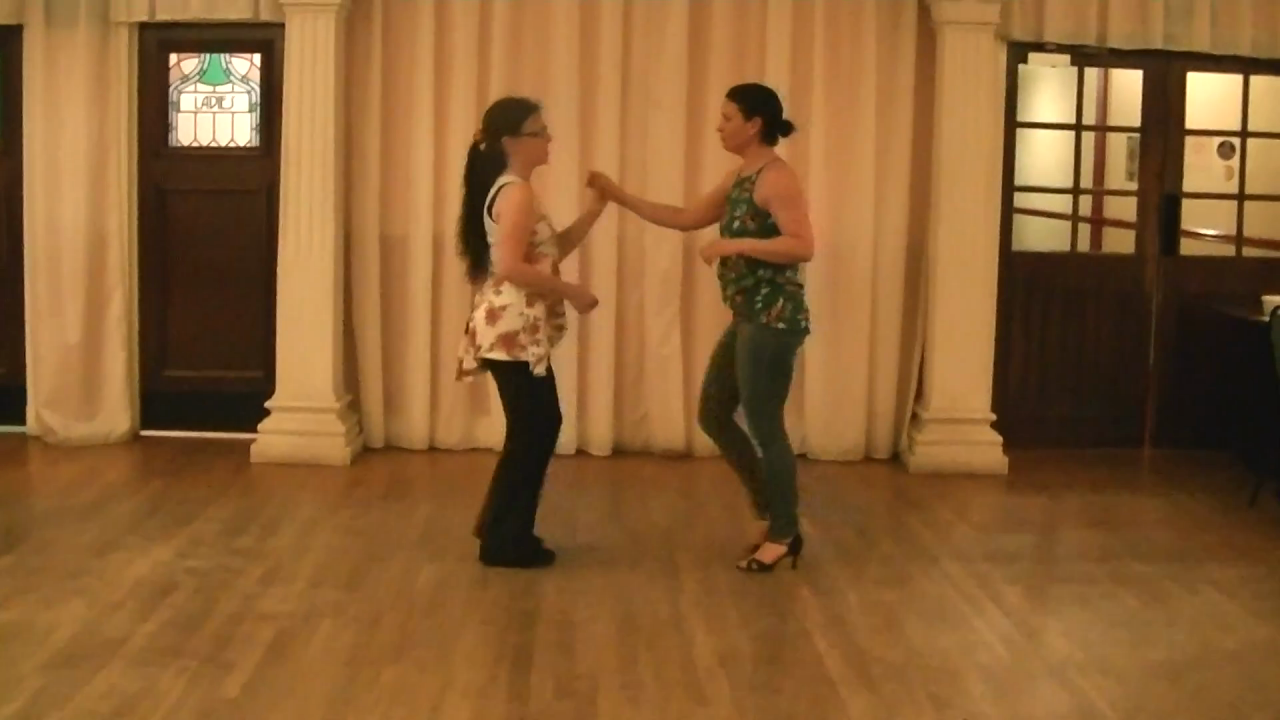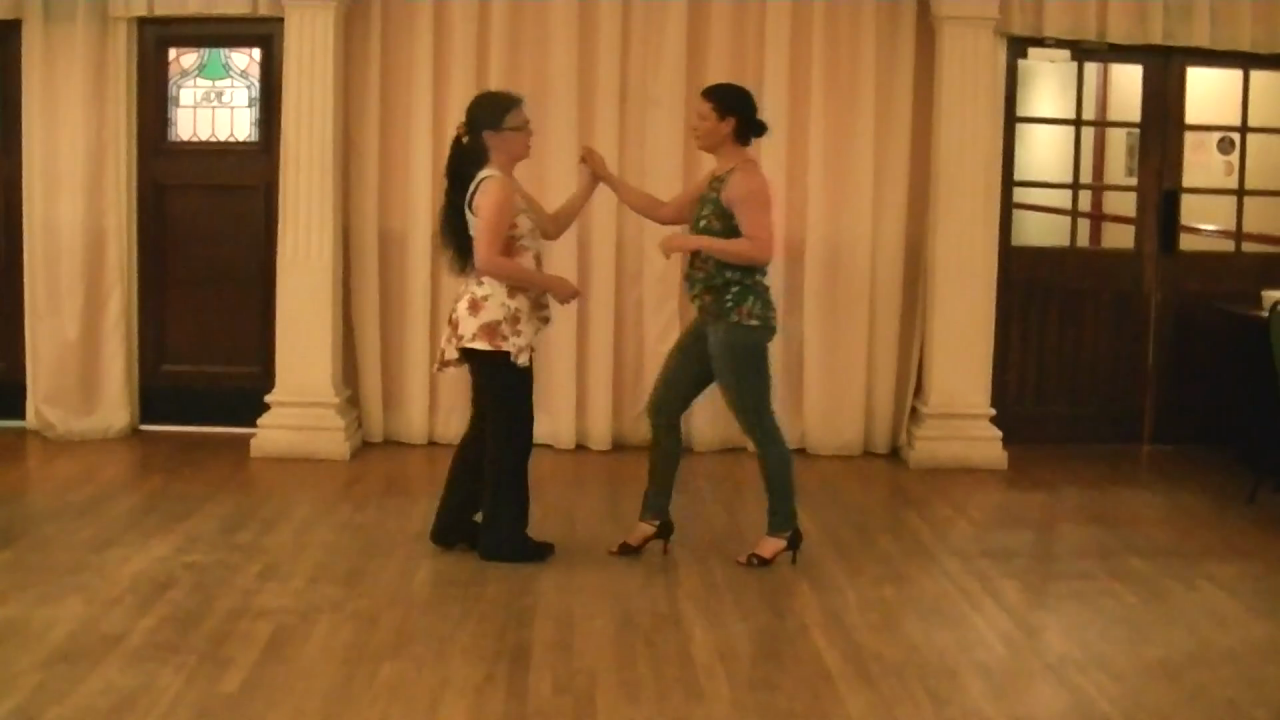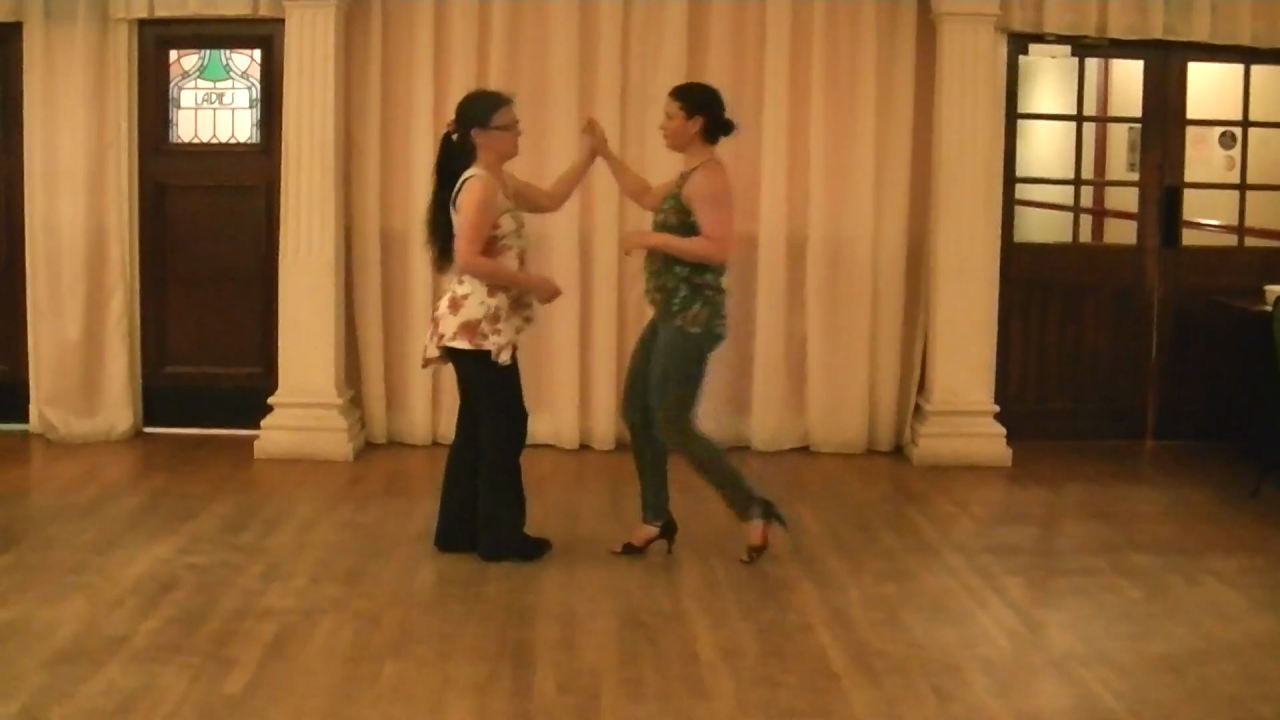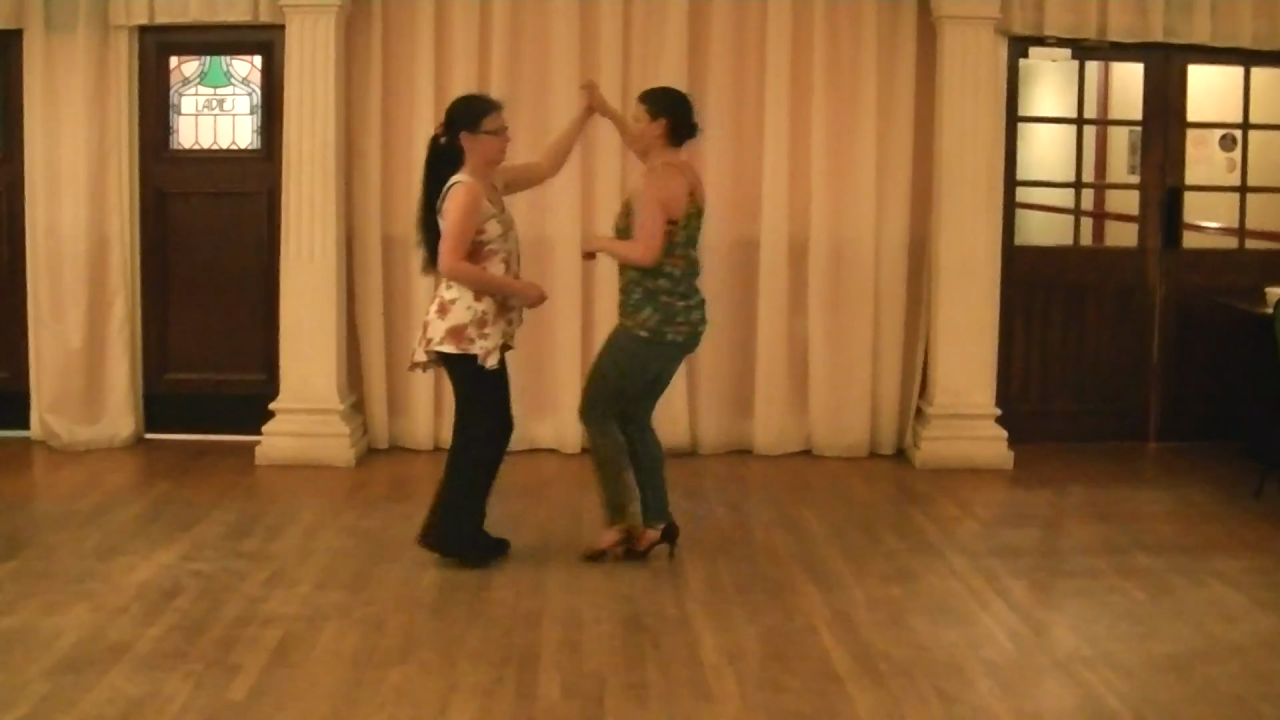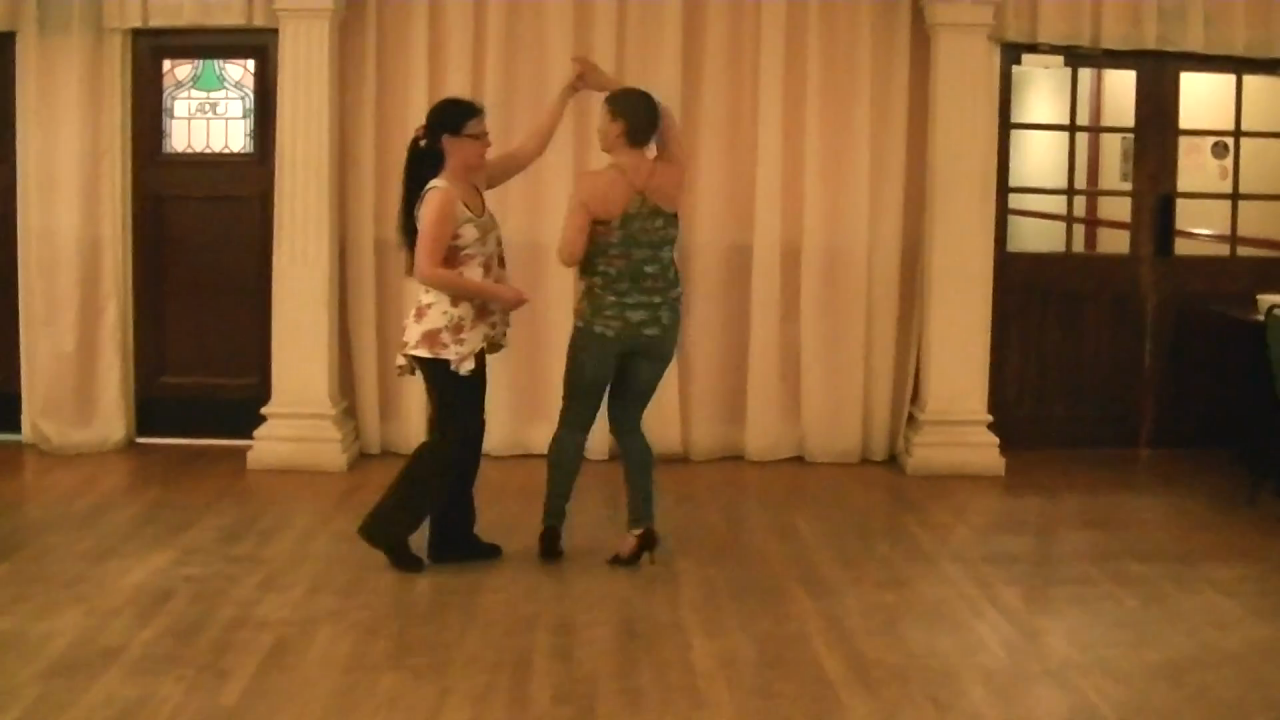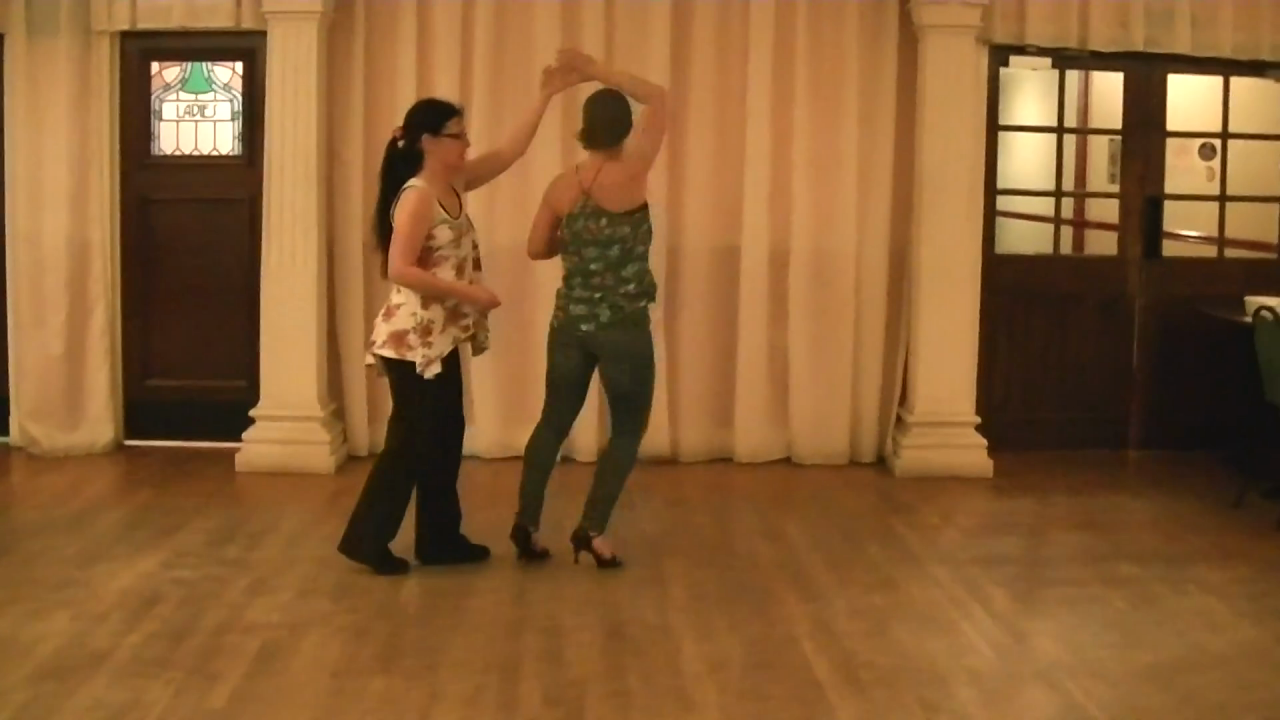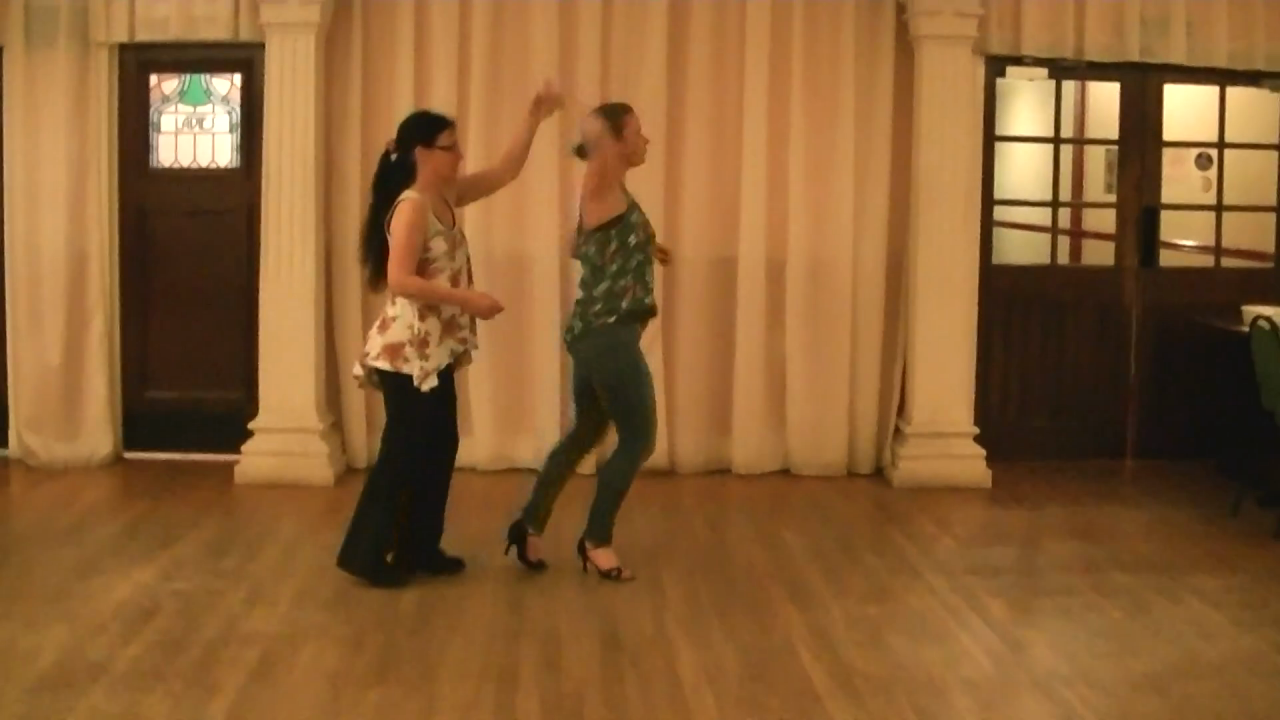
dt=0.2s
person 1, frame 1
left shoulder: (777, 177)
right shoulder: (740, 178)
left elbow: (803, 245)
right elbow: (685, 218)
left wrist: (735, 244)
right wrist: (620, 196)
left hip: (774, 318)
right hip: (751, 317)
left knee: (766, 424)
right knee: (712, 414)
left ankle: (784, 532)
right ankle: (773, 512)
person 1, frame 2
left shoulder: (746, 179)
right shoulder: (717, 178)
left elbow: (761, 251)
right elbow: (666, 211)
left wrist: (696, 241)
right wrist: (608, 178)
left hip: (741, 319)
right hip: (714, 317)
left knee: (757, 423)
right knee: (662, 409)
left ankle: (783, 528)
right ankle: (655, 518)
person 1, frame 3
left shoulder: (708, 178)
right shoulder: (691, 175)
left elbow: (718, 250)
right elbow: (650, 198)
left wrist: (651, 239)
right wrist: (606, 153)
left hip: (692, 319)
right hip: (674, 316)
left knee: (676, 426)
right knee: (637, 411)
left ankle: (754, 510)
right ankle: (656, 519)
person 1, frame 4
left shoulder: (655, 184)
right shoulder: (683, 175)
left elbow: (646, 253)
left wrist: (601, 243)
right wrist: (607, 113)
left hip: (652, 323)
right hip: (679, 320)
left knee: (596, 413)
right knee: (634, 417)
left ankle: (624, 521)
right ankle: (656, 521)
person 1, frame 5
left shoulder: (594, 185)
right shoulder: (671, 174)
left elbow: (570, 256)
right elbow: (665, 122)
left wrist: (575, 239)
right wrist: (608, 86)
left hip: (603, 323)
right hip: (659, 324)
left knee: (574, 423)
right knee: (627, 420)
left ankle: (553, 528)
right ankle: (640, 525)
person 1, frame 6
left shoulder: (562, 185)
right shoulder: (630, 175)
left elbow: (536, 249)
right elbow: (658, 100)
right wrist: (597, 69)
left hip: (571, 320)
right hip: (624, 324)
left knee: (554, 421)
right knee: (629, 428)
left ankle: (527, 525)
right ankle: (592, 527)
person 1, frame 7
left shoulder: (600, 192)
right shoulder: (602, 189)
right elbow: (595, 141)
left wrist: (645, 249)
right wrist: (585, 114)
left hip: (593, 330)
right hip: (609, 335)
left knee: (587, 432)
right knee: (637, 441)
left ankle: (530, 526)
right ankle: (596, 540)
person 2, frame 1
left shoulder: (512, 190)
right shoulder: (516, 193)
left elbow: (550, 252)
right elbow: (511, 267)
left wrist: (595, 209)
right wrist: (571, 291)
left hip: (520, 331)
right hip: (513, 332)
left knee: (541, 424)
right knee: (530, 431)
left ankle: (504, 525)
right ankle: (506, 542)
person 2, frame 2
left shoulder: (504, 185)
right shoulder: (495, 186)
left elbow: (550, 228)
right elbow: (488, 260)
left wrist: (590, 183)
right wrist: (550, 283)
left hip: (497, 324)
right hip: (495, 325)
left knee: (489, 425)
right knee: (511, 427)
left ankle: (455, 522)
right ankle: (503, 537)
person 2, frame 3
left shoulder: (499, 181)
right shoulder: (479, 185)
left elbow: (549, 199)
right elbow: (467, 259)
left wrist: (588, 153)
right wrist: (531, 282)
left hip: (485, 323)
right hip: (478, 324)
left knee: (477, 425)
right knee: (504, 425)
left ankle: (457, 528)
right ankle: (501, 535)
person 2, frame 4
left shoulder: (491, 181)
right shoulder: (465, 191)
left elbow: (546, 166)
right elbow: (451, 265)
left wrist: (583, 118)
right wrist: (517, 287)
left hip: (481, 328)
right hip: (467, 329)
left knee: (477, 429)
right knee: (491, 428)
left ankle: (457, 531)
right ankle: (450, 531)
person 2, frame 5
left shoulder: (474, 183)
right shoulder: (440, 196)
left elbow: (528, 151)
right elbow: (427, 270)
left wrist: (565, 95)
right wrist: (493, 290)
left hip: (466, 334)
right hip: (443, 335)
left knee: (462, 434)
right knee: (455, 436)
left ankle: (453, 536)
right ankle: (388, 525)
person 2, frame 6
left shoulder: (454, 183)
right shoulder: (416, 197)
left elbow: (511, 151)
right elbow: (399, 269)
left wrist: (547, 94)
right wrist: (467, 291)
left hip: (442, 336)
right hip: (414, 336)
left knee: (446, 436)
right knee: (412, 439)
left ankle: (440, 538)
right ankle: (366, 539)
person 2, frame 7
left shoulder: (446, 196)
right shoulder: (410, 207)
left elbow: (504, 173)
right elbow: (400, 281)
left wrist: (535, 119)
right wrist: (466, 297)
left hip: (435, 349)
right hip: (408, 349)
left knee: (438, 447)
right knee: (404, 451)
left ankle: (419, 548)
right ankle: (364, 553)
